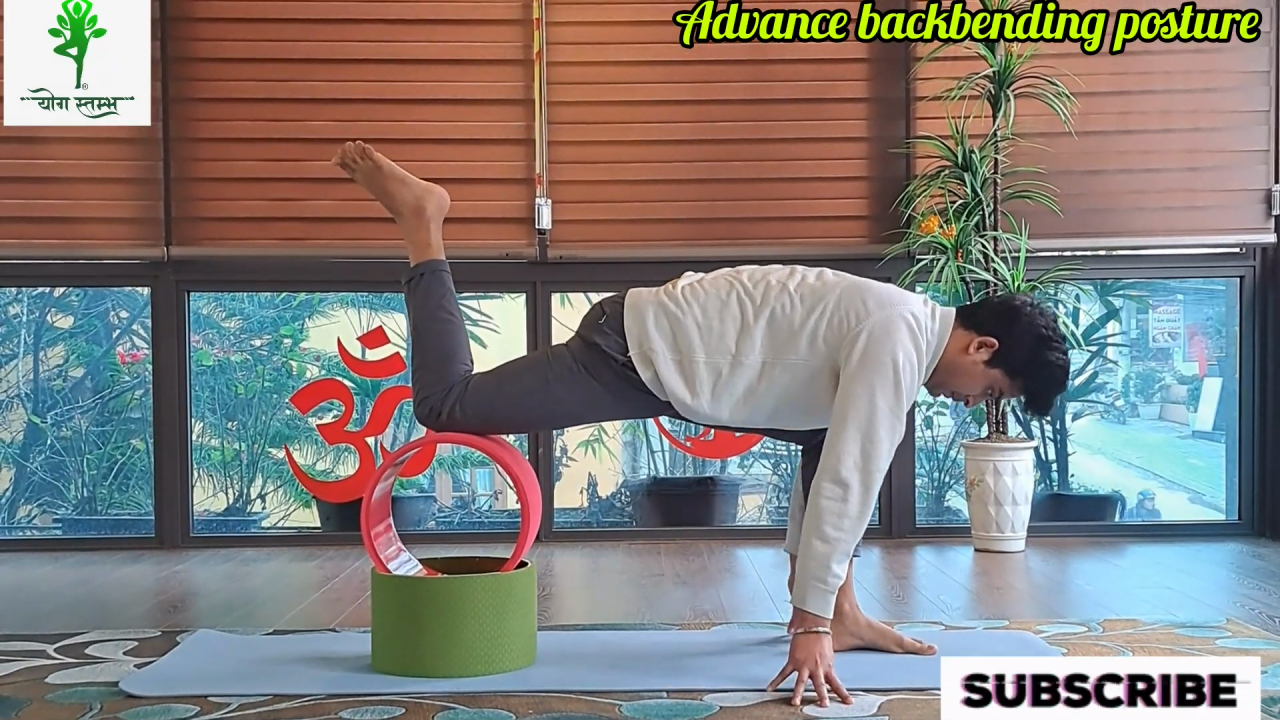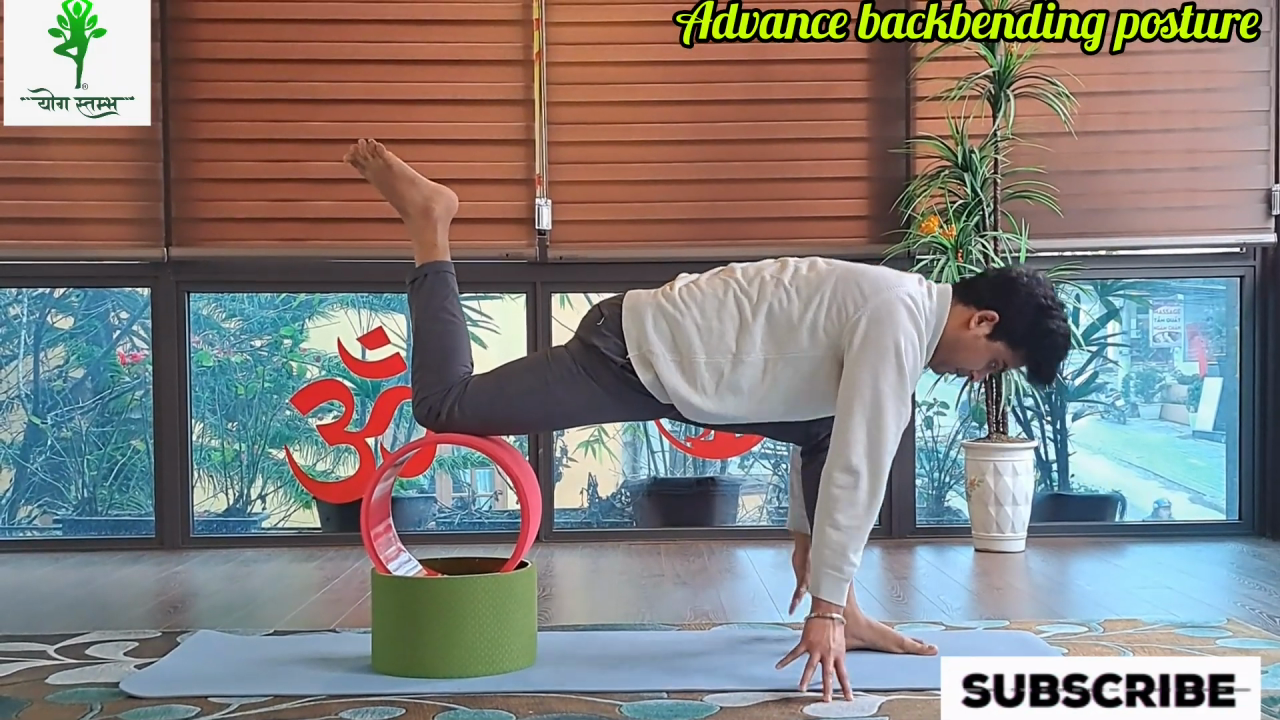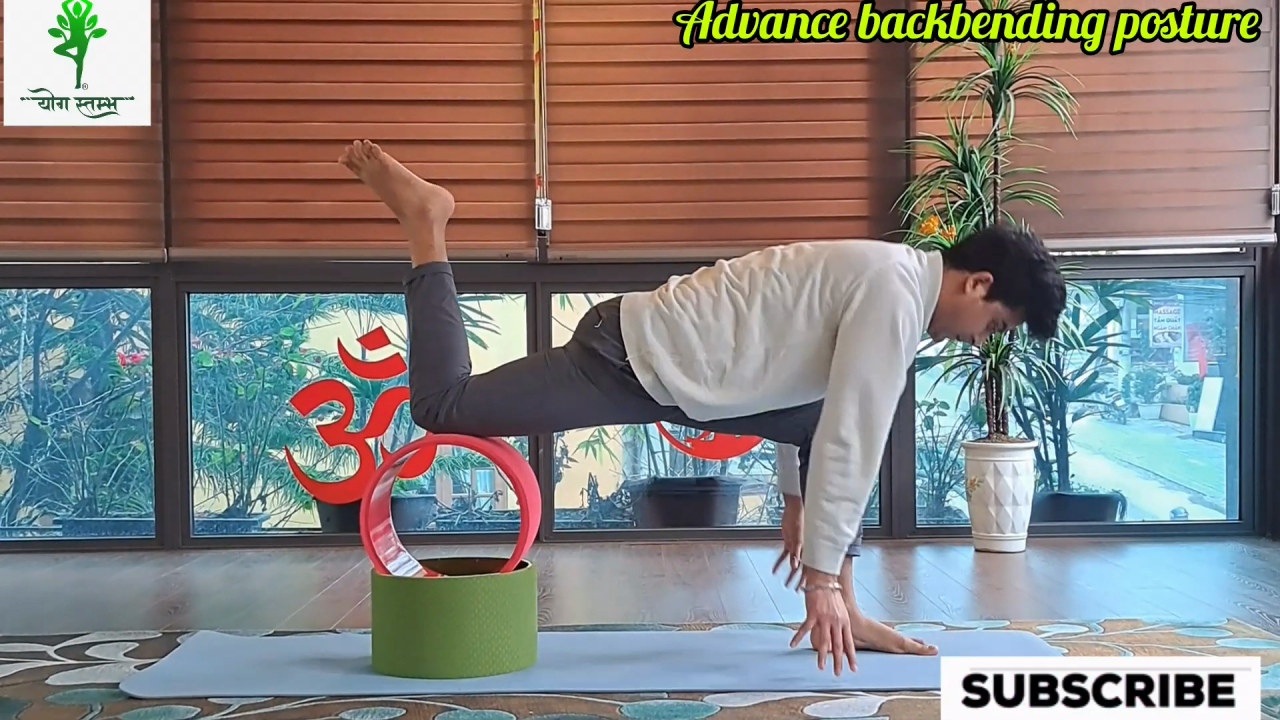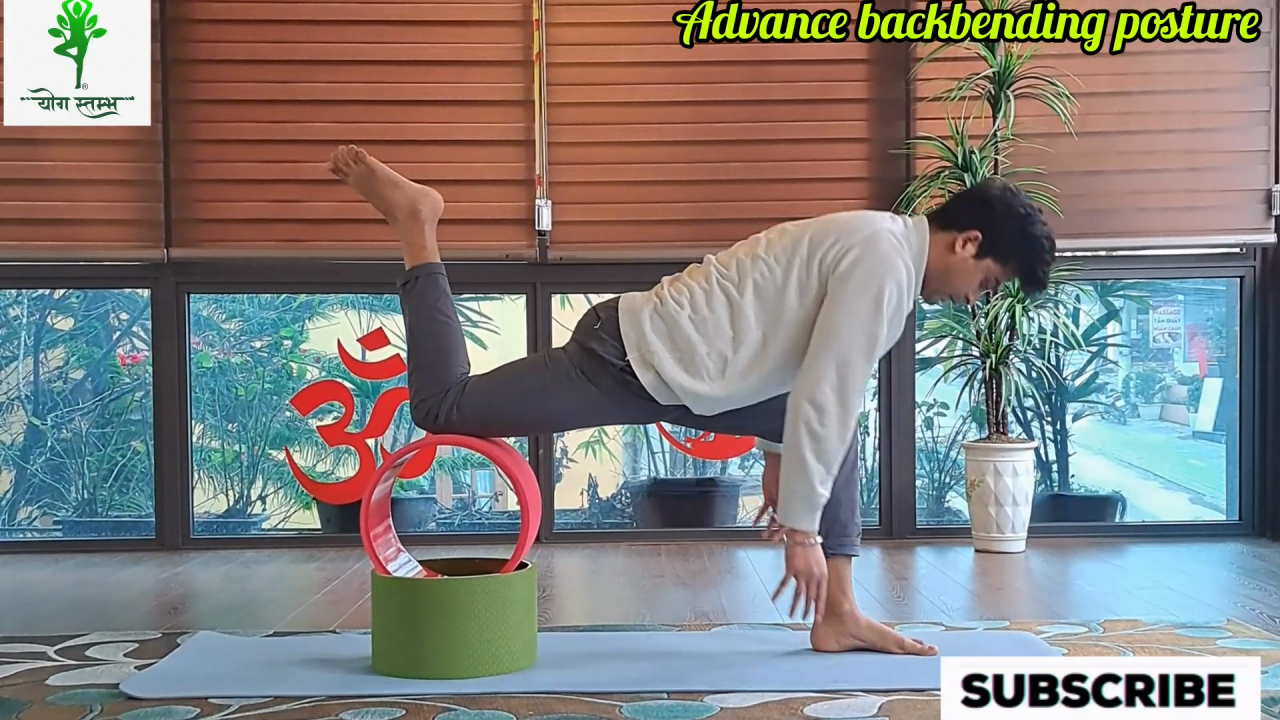
dt=0.1s
person 1, frame 1
left shoulder: (900, 321)
right shoulder: (898, 340)
left elbow: (836, 466)
right elbow: (847, 486)
left wrist: (829, 605)
right wrist: (811, 622)
left hip: (669, 352)
right hip: (633, 354)
left knee: (834, 430)
right knee: (445, 405)
left ankle: (842, 616)
right ankle: (420, 220)
person 1, frame 2
left shoulder: (903, 309)
right shoulder: (899, 323)
left elbow: (835, 452)
right elbow: (855, 473)
left wrist: (810, 541)
right wrist: (824, 608)
left hip: (669, 354)
right hip: (634, 357)
left knee: (832, 425)
right knee: (445, 405)
left ankle: (847, 617)
right ankle: (429, 222)
person 1, frame 3
left shoulder: (890, 273)
right shoulder: (896, 292)
left elbow: (829, 415)
right elbow: (847, 439)
left wrist: (799, 497)
right wrist: (823, 575)
left hip: (674, 360)
right hip: (635, 359)
left knee: (830, 430)
right knee: (446, 407)
left ankle: (847, 619)
right ankle: (425, 223)
person 1, frame 4
left shoulder: (882, 243)
right shoulder: (885, 265)
left elbow: (812, 390)
right elbow: (825, 403)
left wrist: (779, 456)
right wrist: (801, 530)
left hip: (667, 356)
right hip: (633, 360)
left knee: (827, 425)
right knee: (443, 406)
left ankle: (839, 615)
right ankle: (416, 223)
